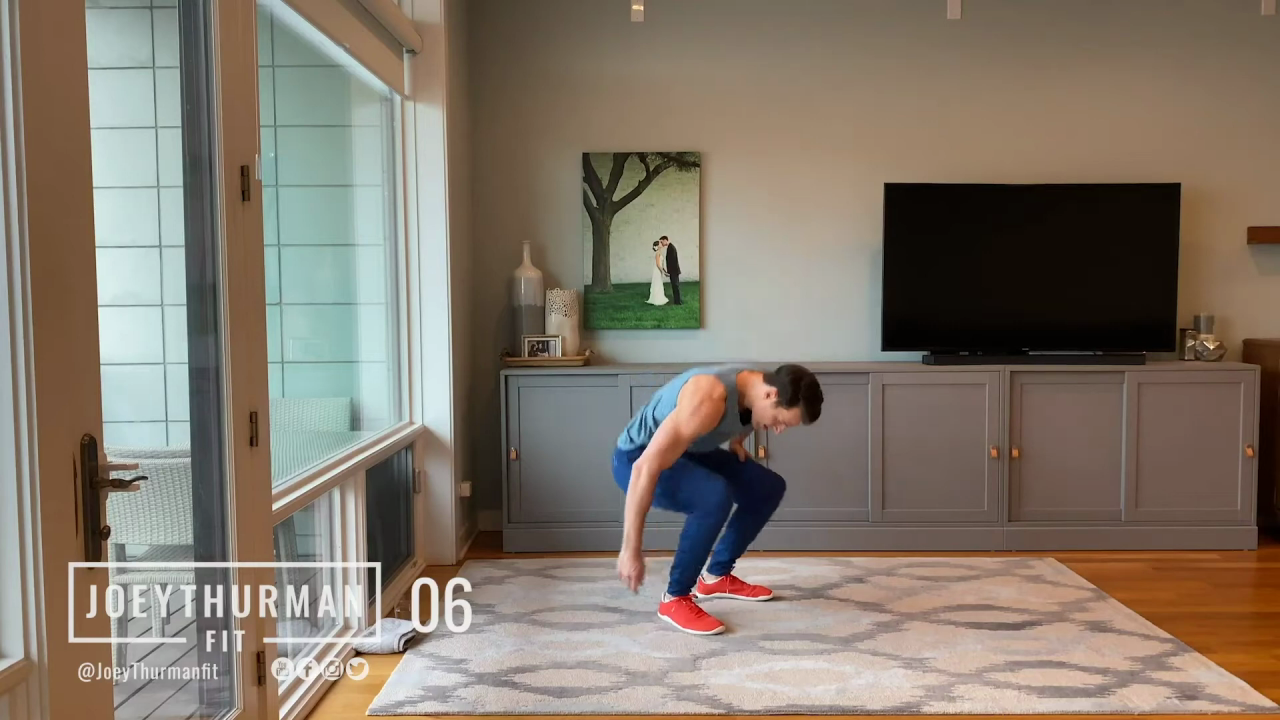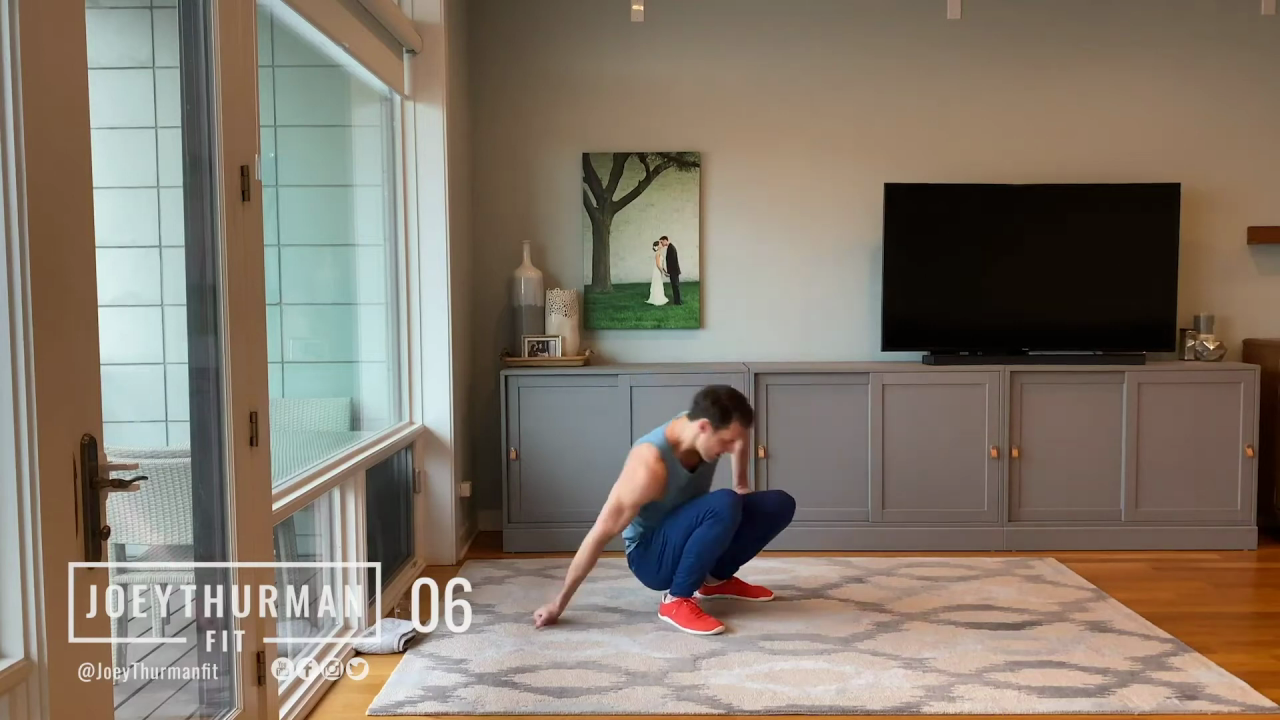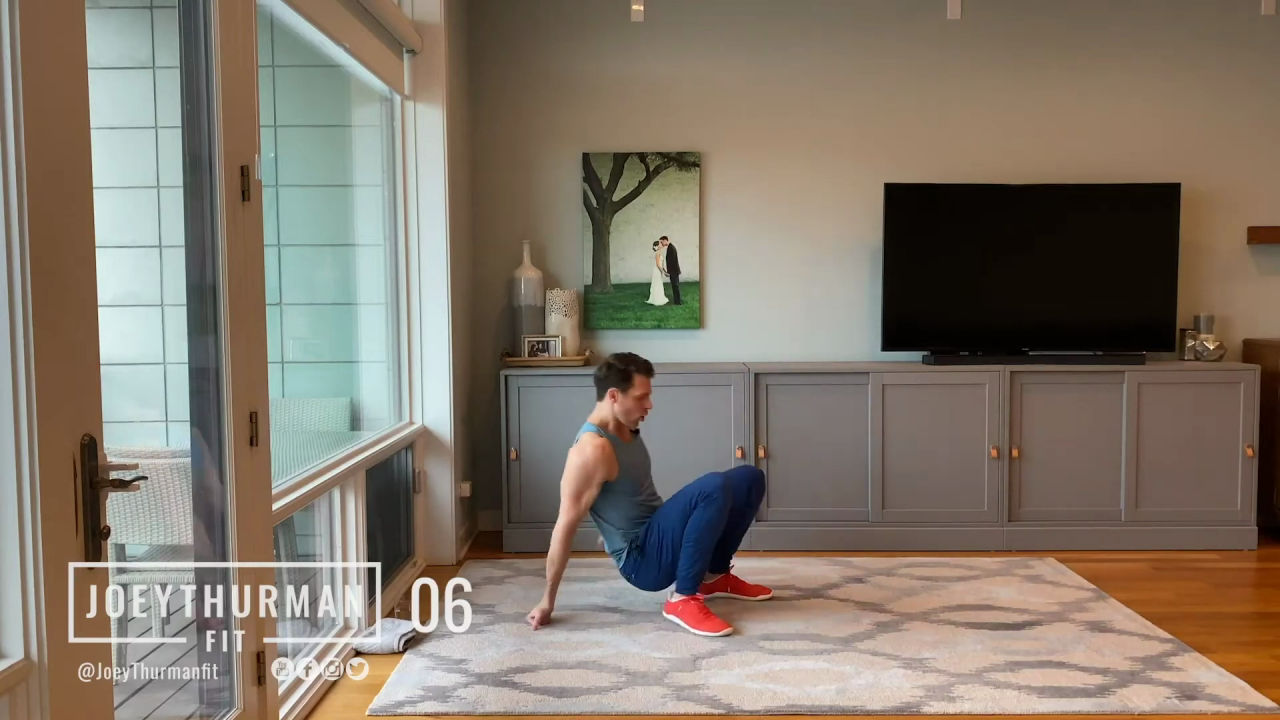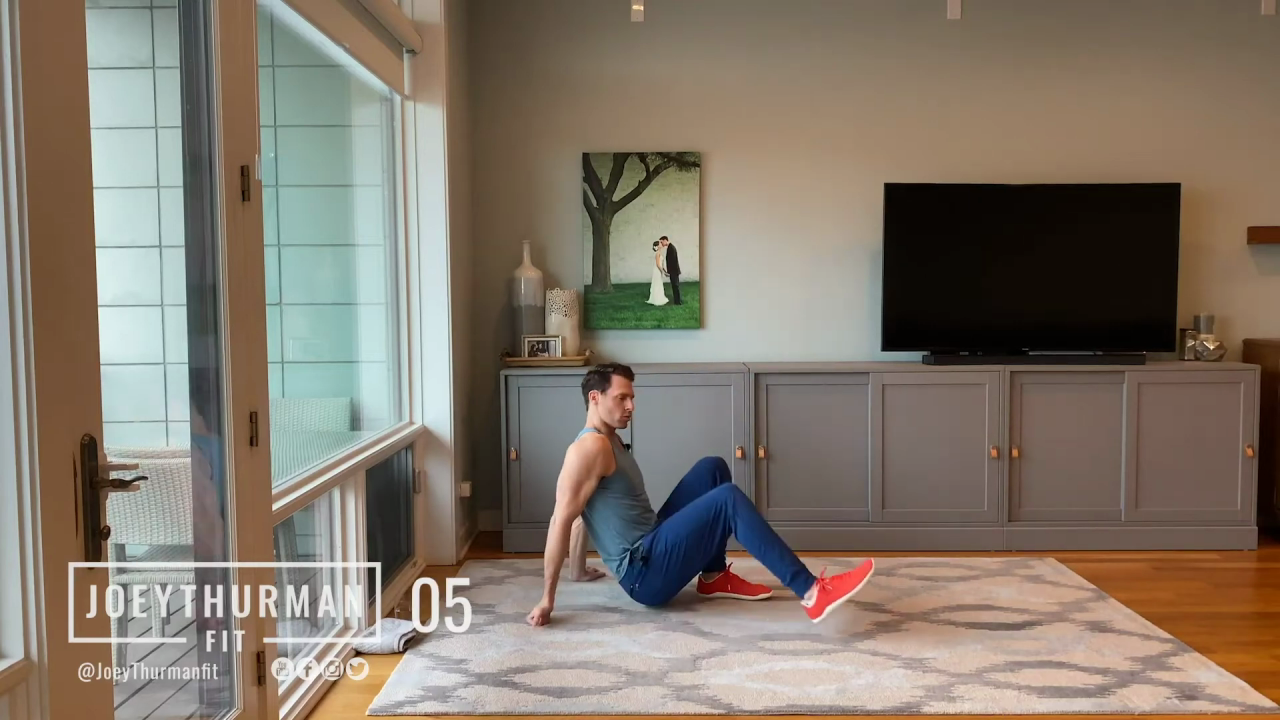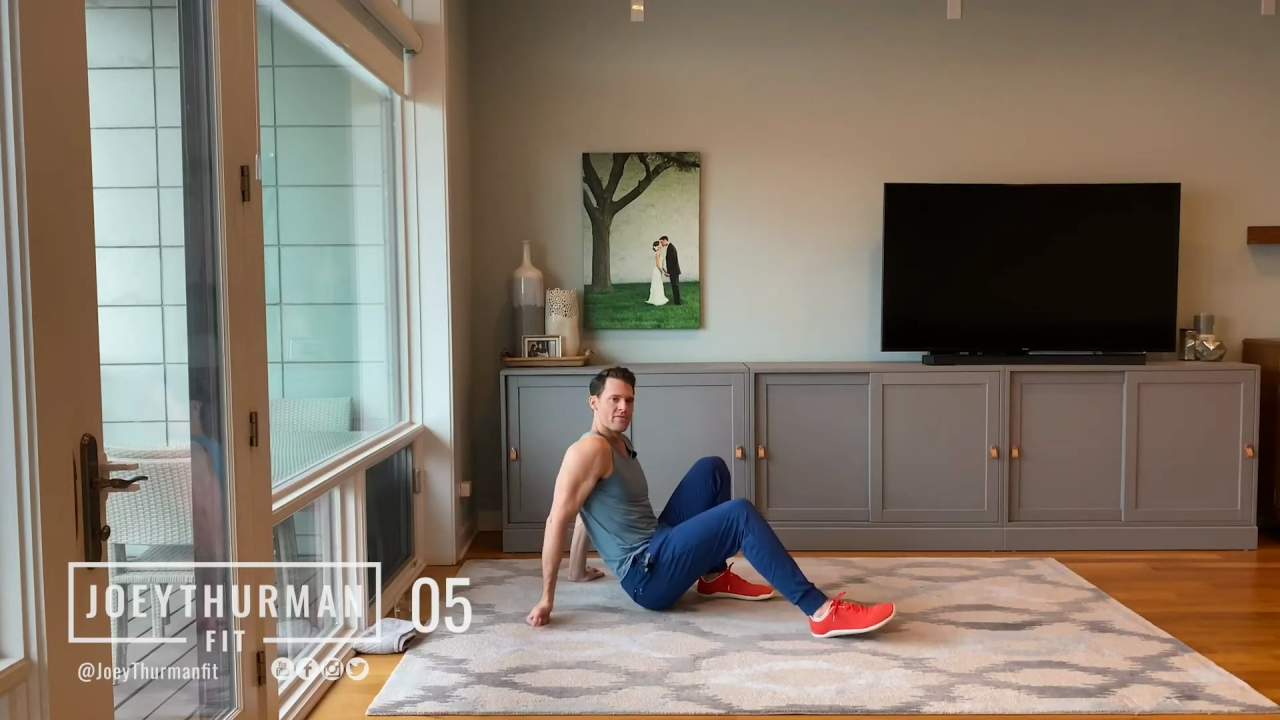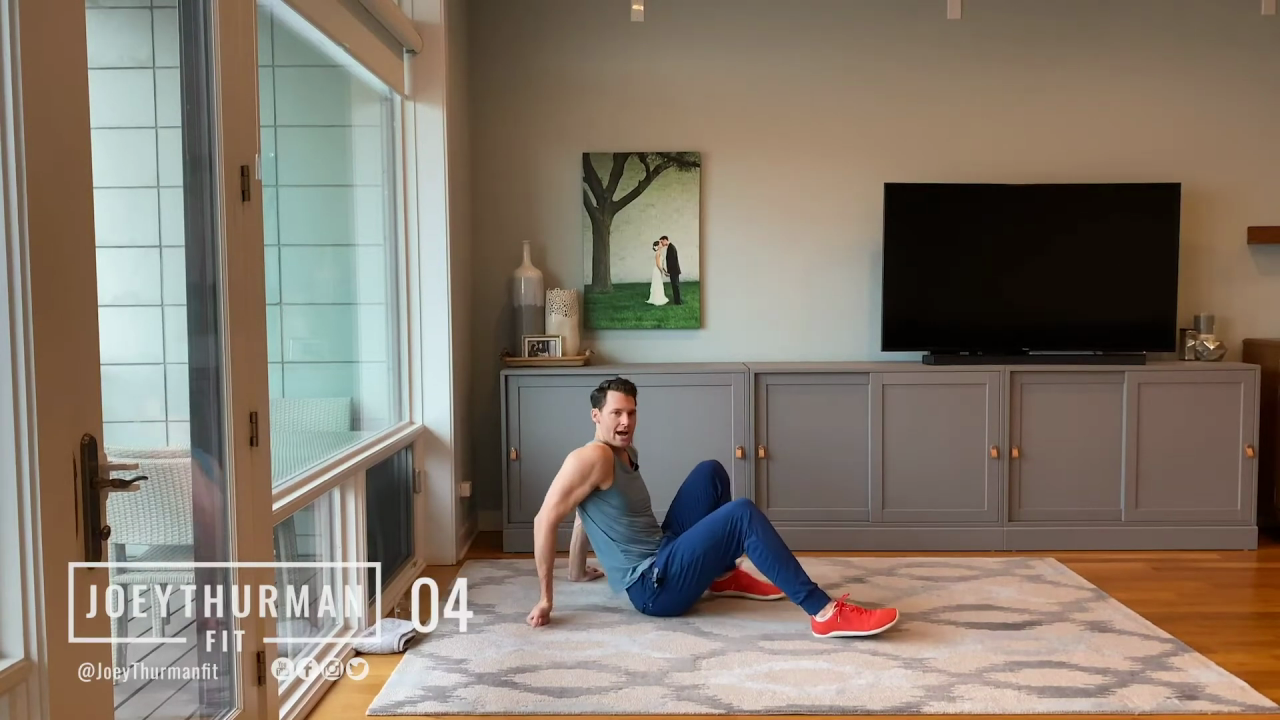
dt=0.4s
person 1, frame 1
left shoulder: (761, 383)
right shoulder: (708, 399)
right elbow: (645, 468)
left wrist: (736, 442)
right wrist: (630, 549)
right hip: (636, 457)
left knee: (768, 488)
right knee: (717, 496)
left ankle: (715, 576)
right ankle: (675, 598)
person 1, frame 2
left shoulder: (711, 432)
right shoulder: (649, 465)
right elbow: (599, 535)
left wrist: (742, 485)
right wrist: (558, 605)
left hip: (687, 531)
right hip: (650, 555)
left knee: (781, 505)
right knee: (725, 505)
left ankle: (716, 579)
right ankle: (677, 599)
person 1, frame 3
left shoulder: (625, 424)
right shoulder: (593, 449)
right elbow: (566, 524)
left wrist: (609, 535)
right wrist: (546, 603)
left hip: (662, 533)
right hip: (642, 560)
left knee: (750, 478)
right knee: (715, 487)
left ankle: (714, 575)
right ankle: (683, 597)
person 1, frame 4
left shoulder: (607, 440)
right shoulder: (590, 447)
left elbow: (583, 515)
right elbow: (561, 519)
left wrist: (579, 569)
right wrist: (547, 600)
left hip: (654, 546)
right hip: (644, 573)
left knee: (713, 467)
right knee: (728, 498)
left ankle: (714, 577)
right ankle: (811, 594)
person 1, frame 5
left shoulder: (621, 444)
right shoulder: (589, 450)
left elbow: (588, 513)
right elbow: (558, 519)
left wrist: (578, 570)
right wrist: (547, 598)
left hip: (658, 547)
right hip: (647, 576)
left knee: (712, 469)
right knee: (741, 514)
left ankle: (714, 577)
right ankle: (822, 612)
person 1, frame 6
left shoulder: (625, 453)
right shoulder: (591, 457)
left elbow: (586, 515)
right elbow: (545, 520)
left wrist: (577, 570)
right wrist: (546, 599)
left hip: (664, 553)
right hip: (653, 588)
left knee: (710, 472)
right knee: (743, 514)
left ankle: (723, 575)
right ankle: (824, 613)
